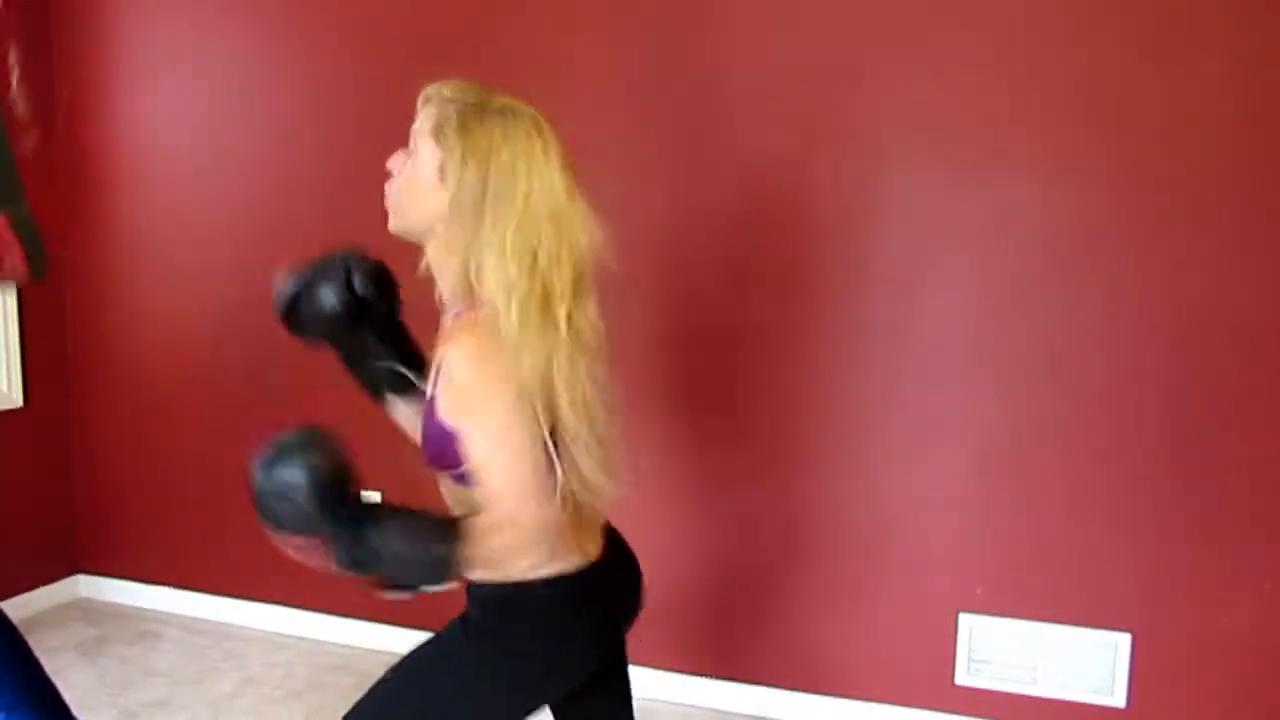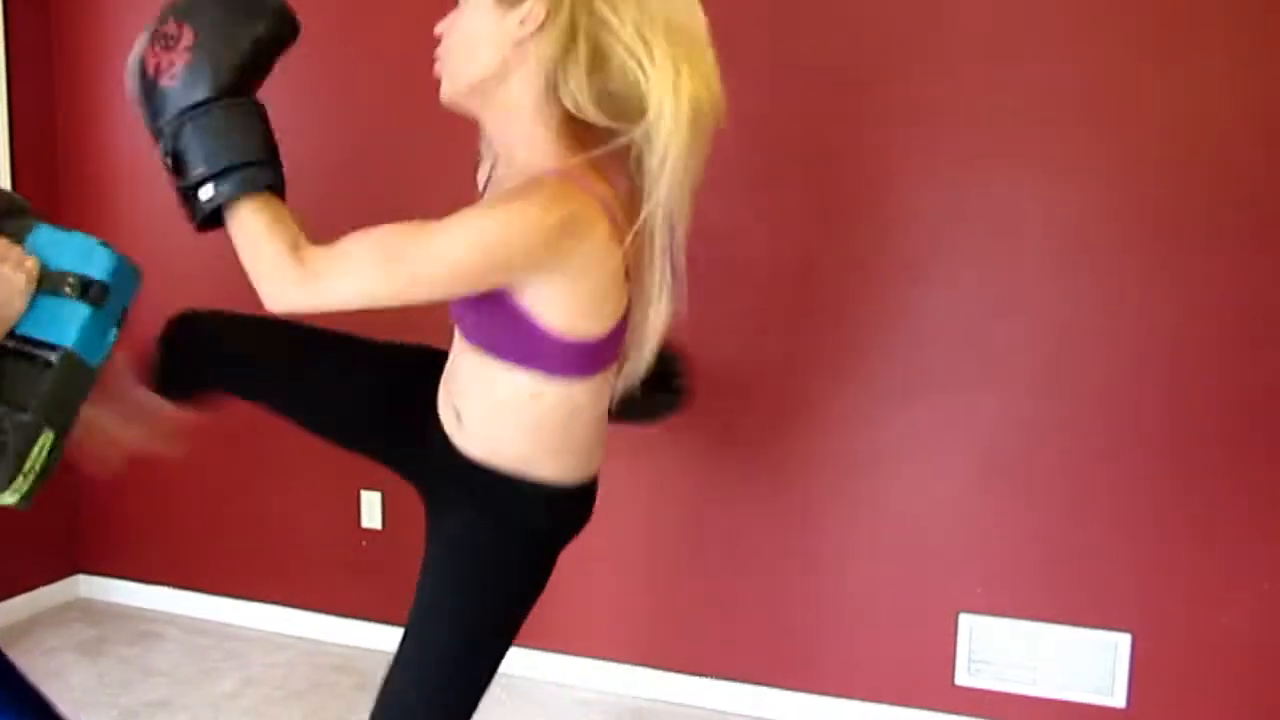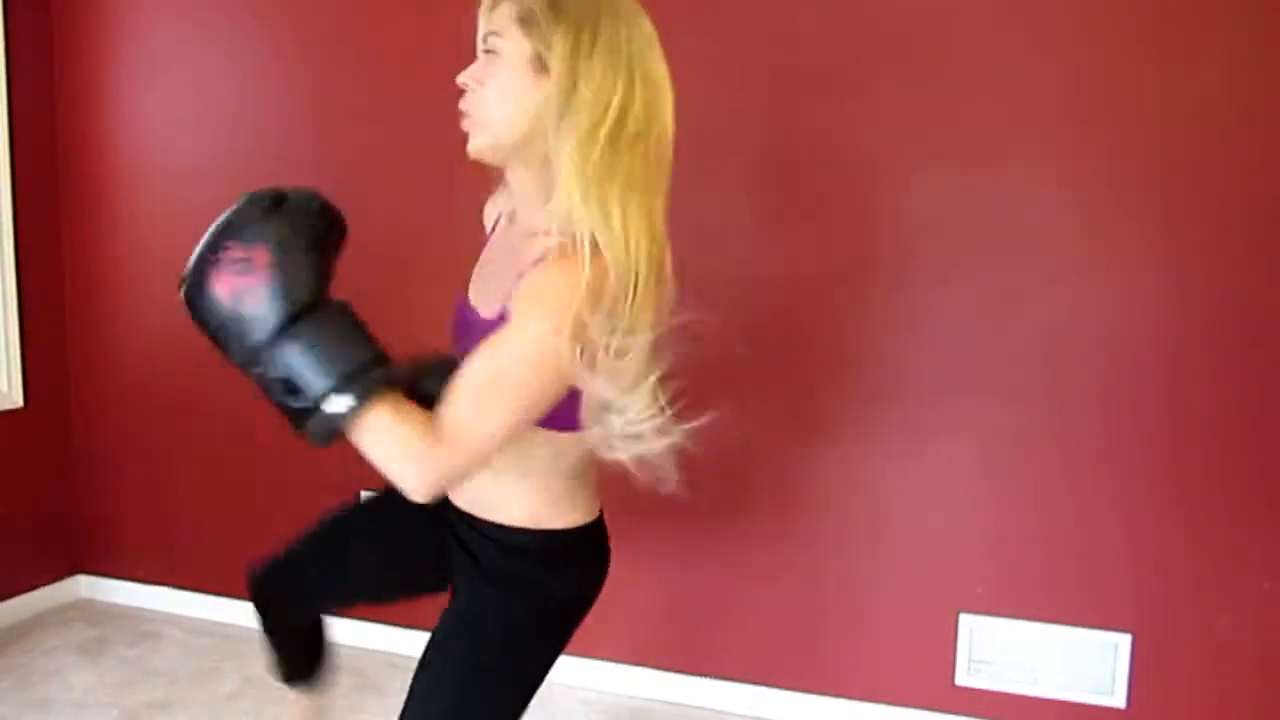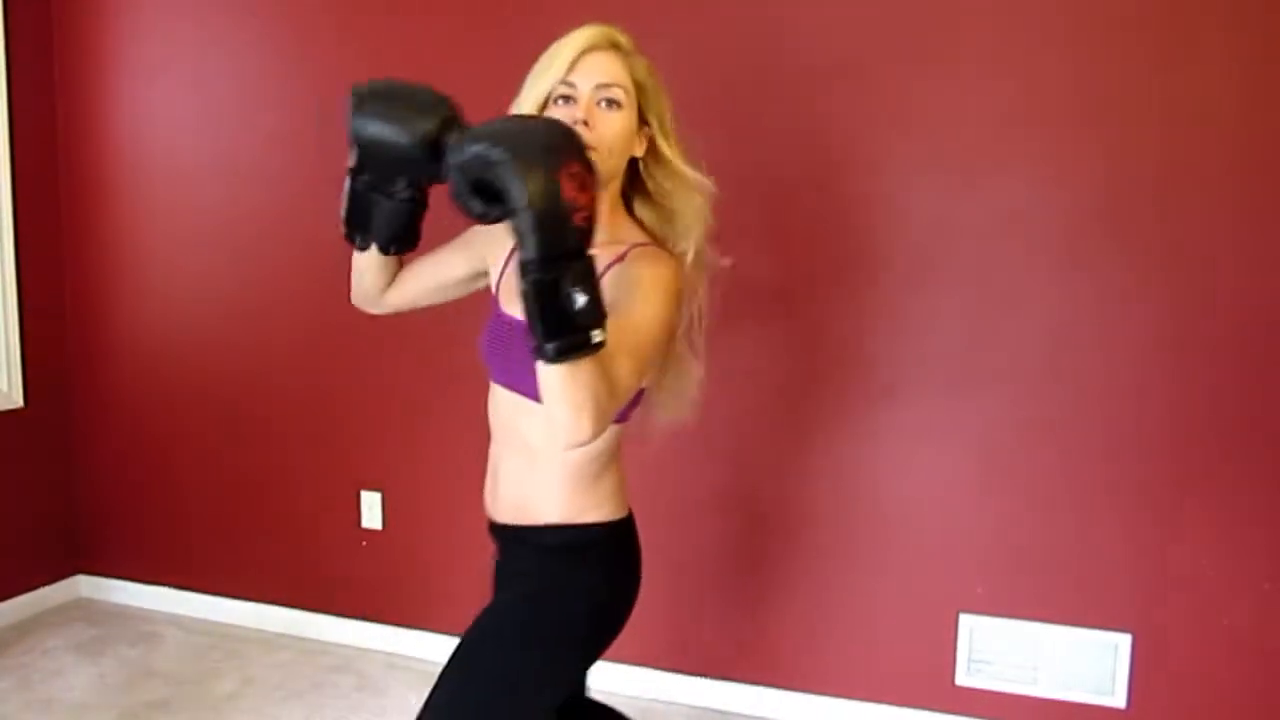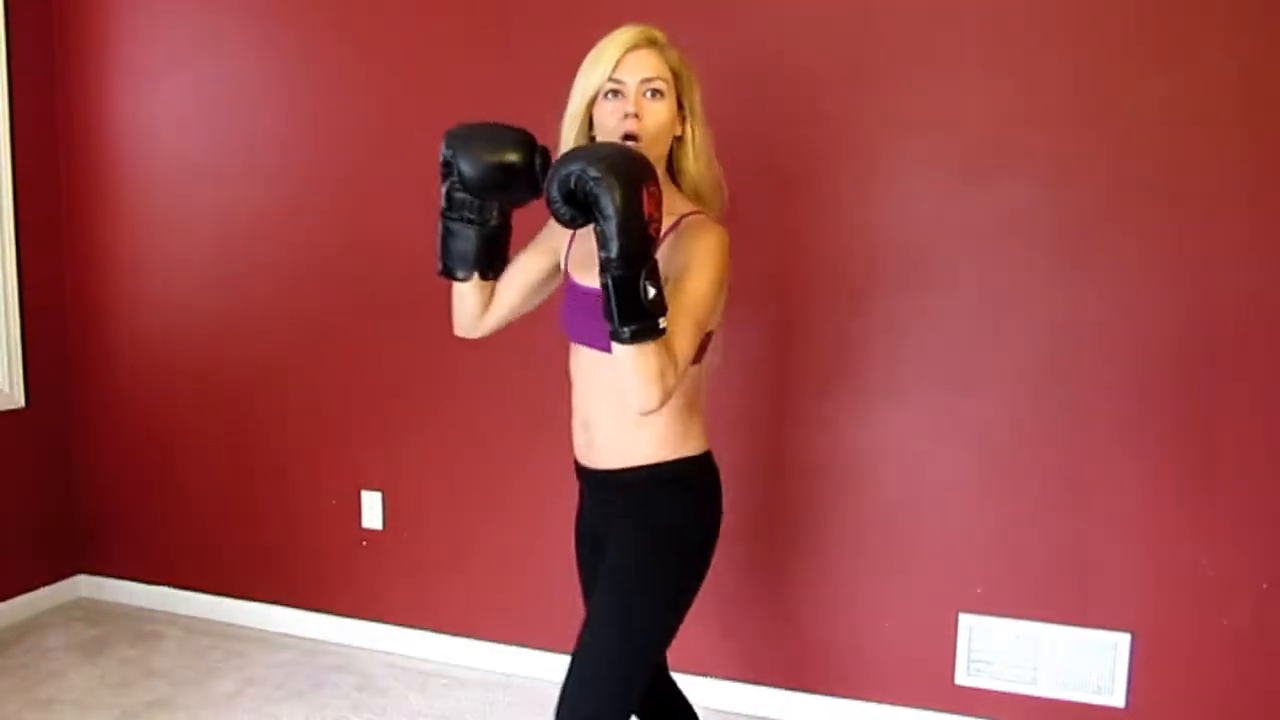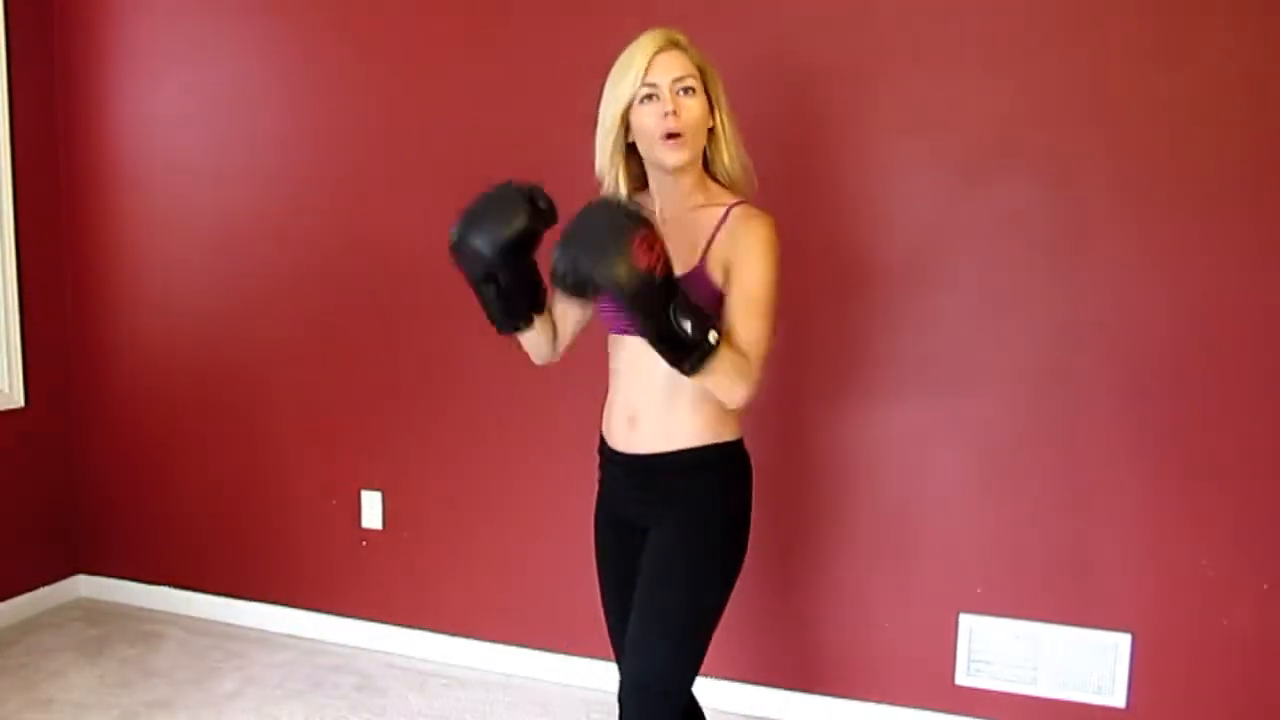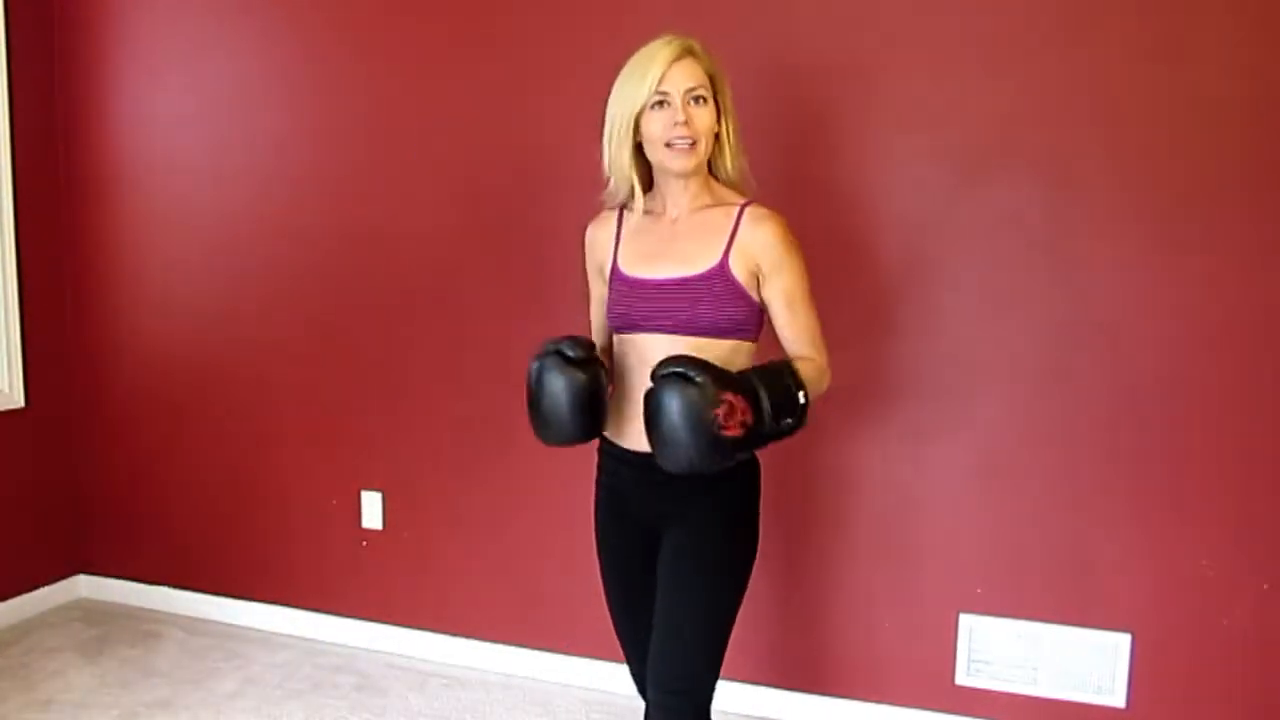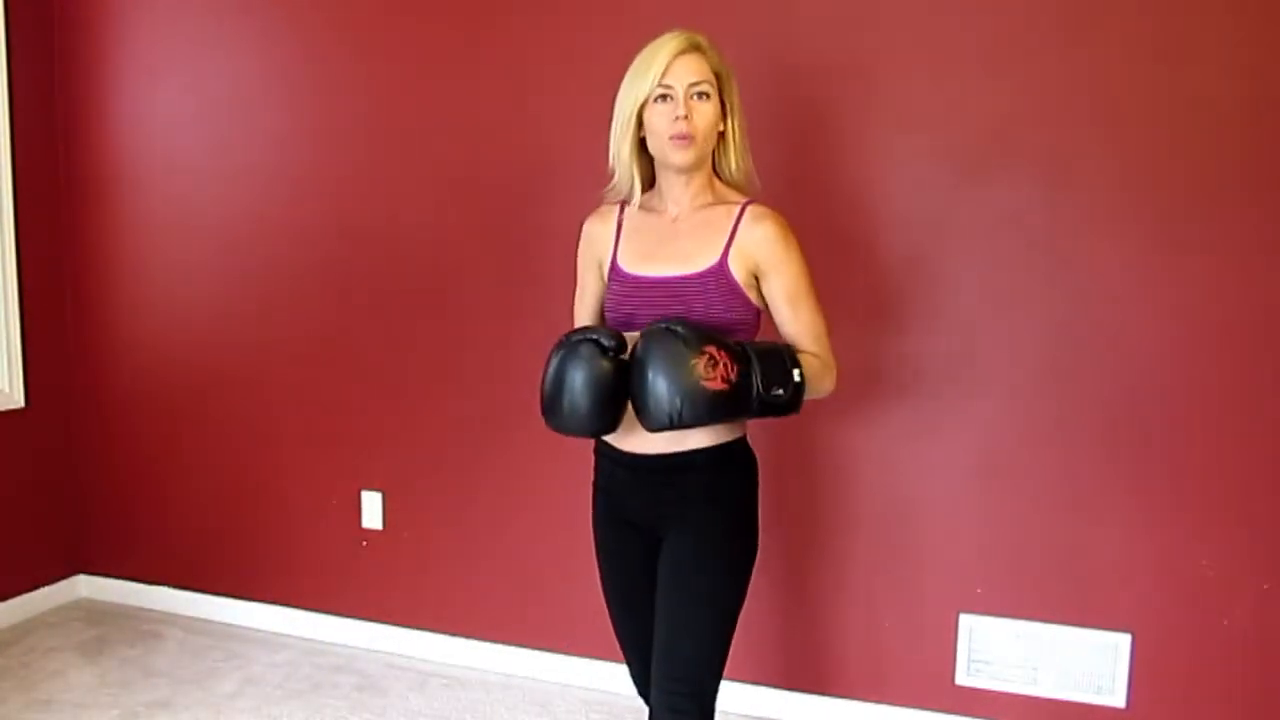
dt=0.3s
person 1, frame 1
left shoulder: (480, 340)
right shoulder: (474, 304)
left elbow: (526, 530)
right elbow: (437, 433)
left wrist: (358, 532)
right wrist: (370, 342)
left hip: (541, 615)
person 1, frame 2
left shoulder: (549, 213)
right shoulder: (532, 159)
left elbow: (293, 283)
left wrist: (206, 117)
left hip: (513, 501)
right hip: (445, 430)
right knee: (204, 342)
person 1, frame 3
left shoulder: (579, 271)
right shoulder: (513, 214)
left elbow: (426, 464)
left wrist: (295, 326)
left hip: (532, 556)
right hip: (463, 514)
right knee: (280, 584)
person 1, frame 4
left shoulder: (648, 273)
right shoulder: (511, 235)
left elbow: (579, 422)
right elbow: (373, 295)
left wrist: (554, 270)
right wrist: (390, 186)
left hip: (576, 565)
right hip: (525, 549)
person 1, frame 5
left shoulder: (698, 238)
right shoulder: (573, 225)
left elbow: (649, 389)
right elbow: (472, 319)
left wrist: (627, 255)
right wrist: (474, 208)
left hip: (668, 499)
right hip: (600, 494)
person 1, frame 6
left shoulder: (744, 227)
right shoulder: (609, 224)
left elbow: (737, 382)
right elbow: (546, 345)
left wrist: (657, 298)
right wrist: (504, 269)
left hip: (701, 486)
right hip: (621, 481)
person 1, frame 7
left shoulder: (757, 231)
right shoulder: (607, 231)
left elbow: (814, 369)
left wrist: (747, 403)
right wrist: (571, 373)
left hip: (713, 488)
right hip: (622, 481)
person 1, frame 8
left shoulder: (755, 230)
right shoulder: (604, 227)
left elbow: (819, 368)
left wrist: (734, 374)
right wrist: (581, 371)
left hip: (711, 485)
right hip: (618, 482)
